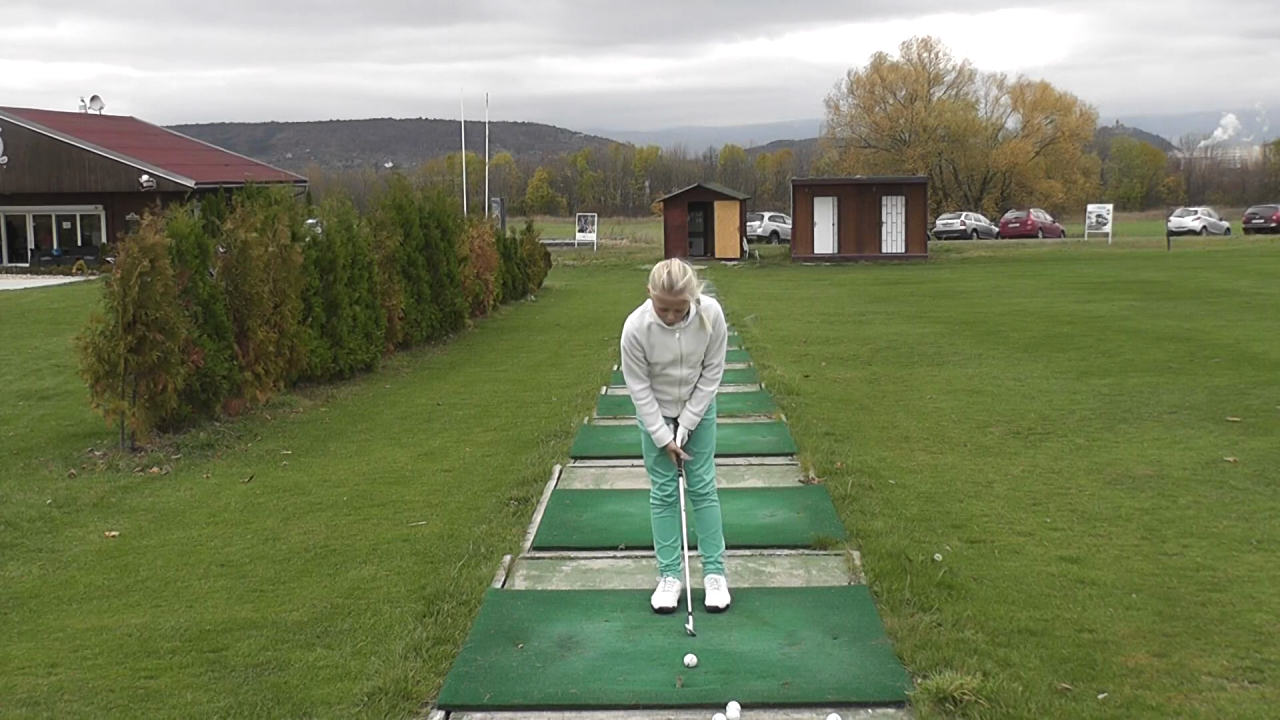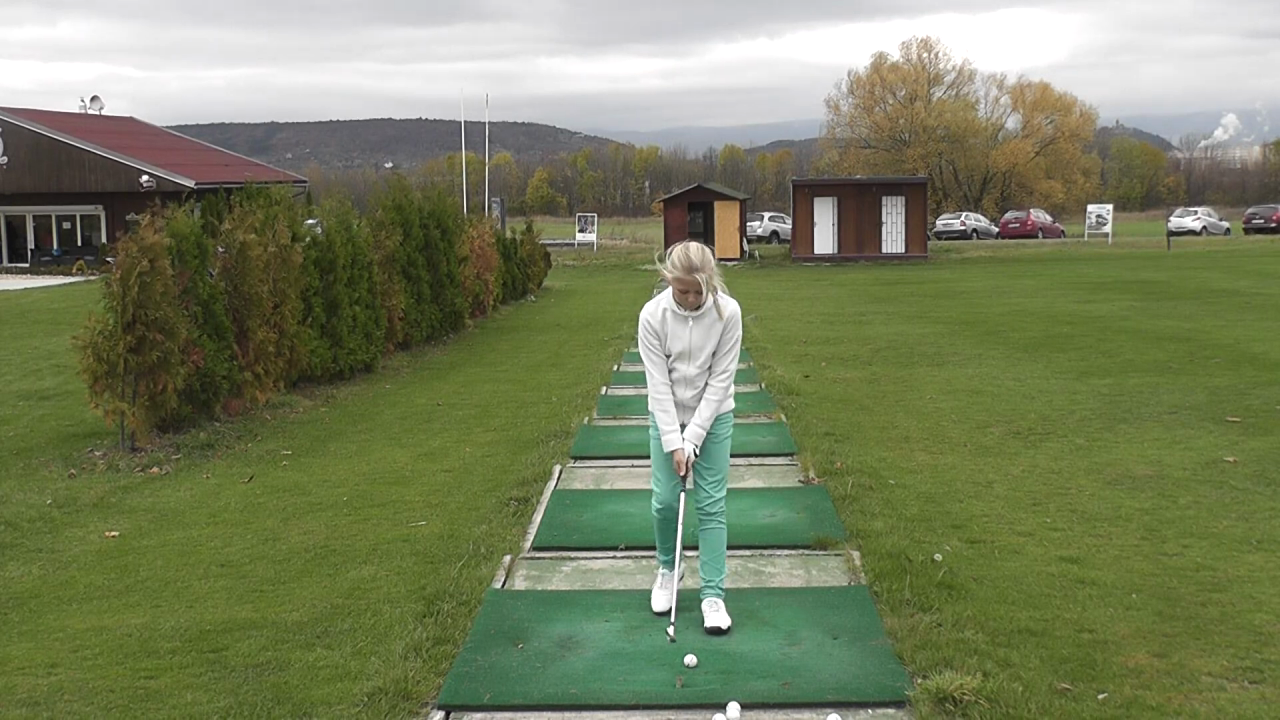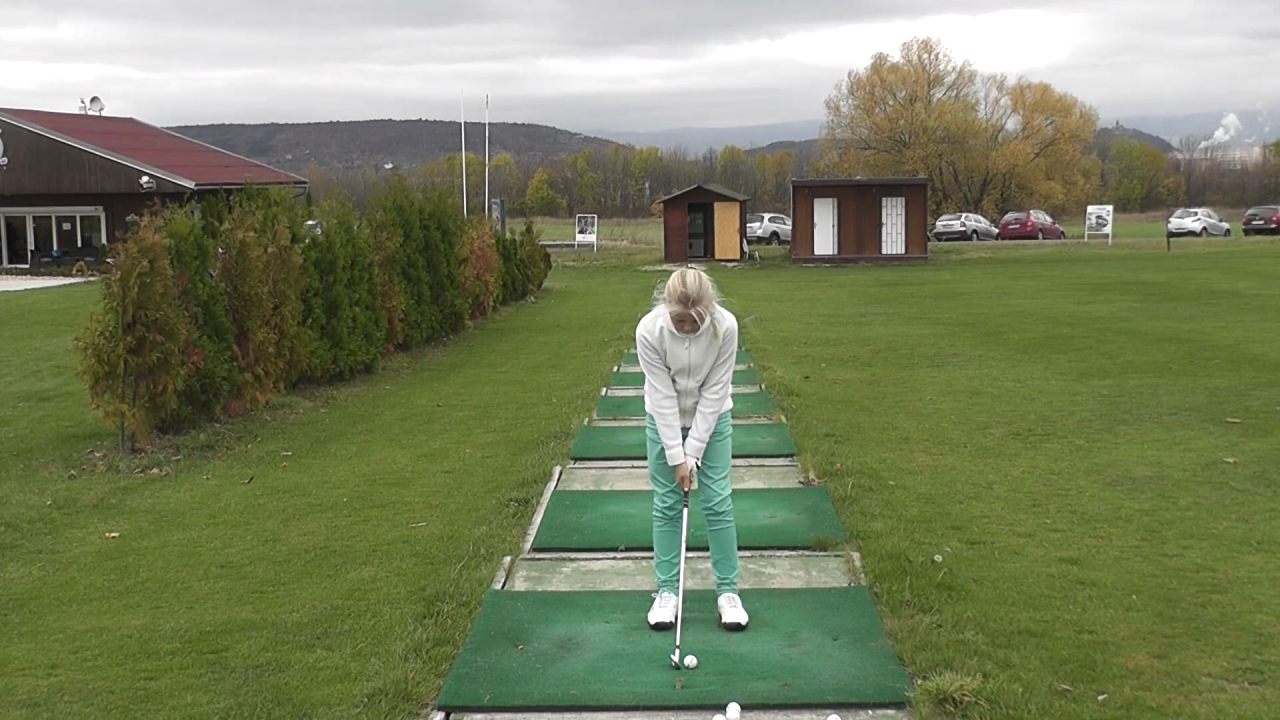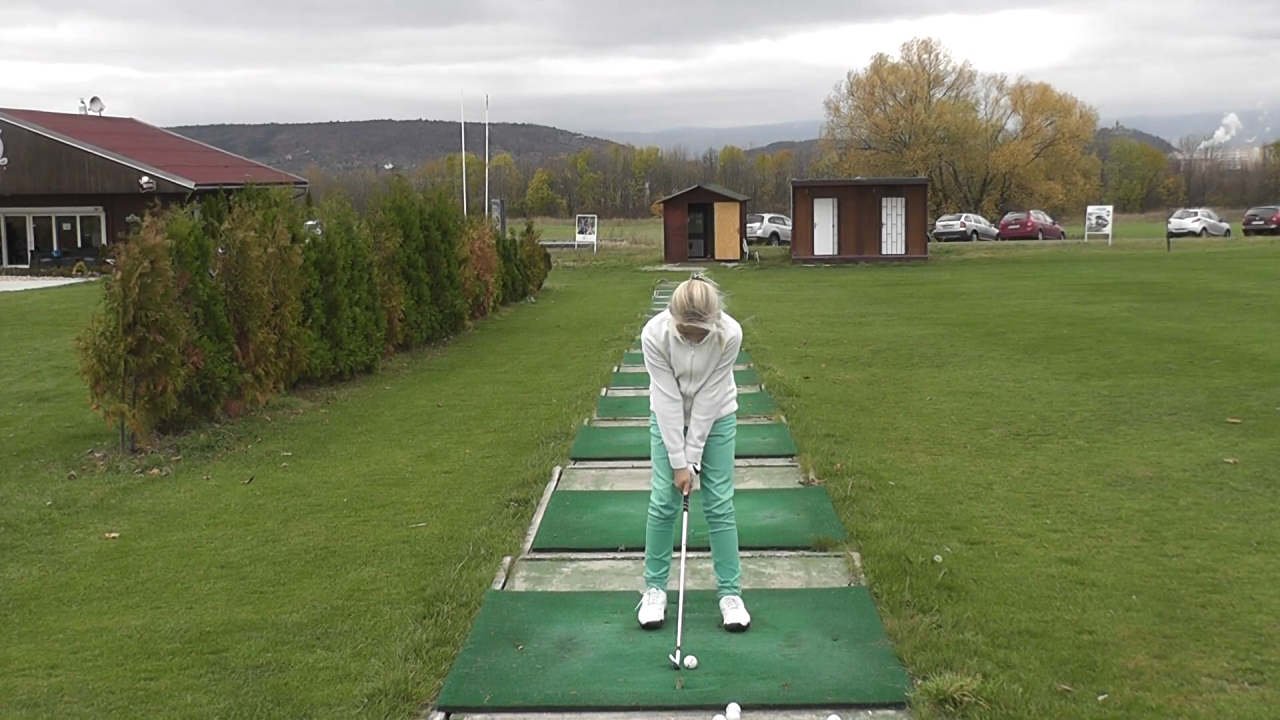
dt=1s
person 1, frame 1
left shoulder: (711, 313)
right shoulder: (635, 327)
left elbow: (713, 370)
right elbow: (638, 386)
left wrist: (688, 423)
right wrist: (662, 435)
left hip: (699, 408)
right hip: (655, 412)
left knee: (702, 487)
right knee: (663, 491)
left ankle: (714, 573)
right ankle: (670, 575)
person 1, frame 2
left shoulder: (728, 312)
right shoulder: (652, 315)
left elbow: (720, 379)
right elbow: (658, 383)
left wrist: (693, 437)
right wrist: (674, 442)
left hip: (714, 418)
right hip: (666, 418)
left knee: (711, 504)
right knee: (665, 501)
left ankle: (713, 594)
right ankle: (667, 568)
person 1, frame 3
left shoulder: (725, 326)
right shoulder: (649, 330)
left elbow: (715, 390)
right elbow: (662, 395)
left wrist: (694, 451)
right wrist: (677, 456)
left hip: (712, 418)
right hip: (664, 420)
left knee: (718, 502)
right knee: (667, 505)
left ankle: (727, 591)
right ankle: (666, 591)
person 1, frame 4
left shoulder: (730, 334)
right shoulder: (654, 334)
left elbow: (710, 396)
right elbow: (668, 398)
left wrist: (693, 457)
right wrist: (679, 461)
left hip: (716, 419)
right hip: (668, 419)
left knee: (720, 504)
right knee: (663, 501)
left ankle: (729, 592)
right ankle: (655, 587)
